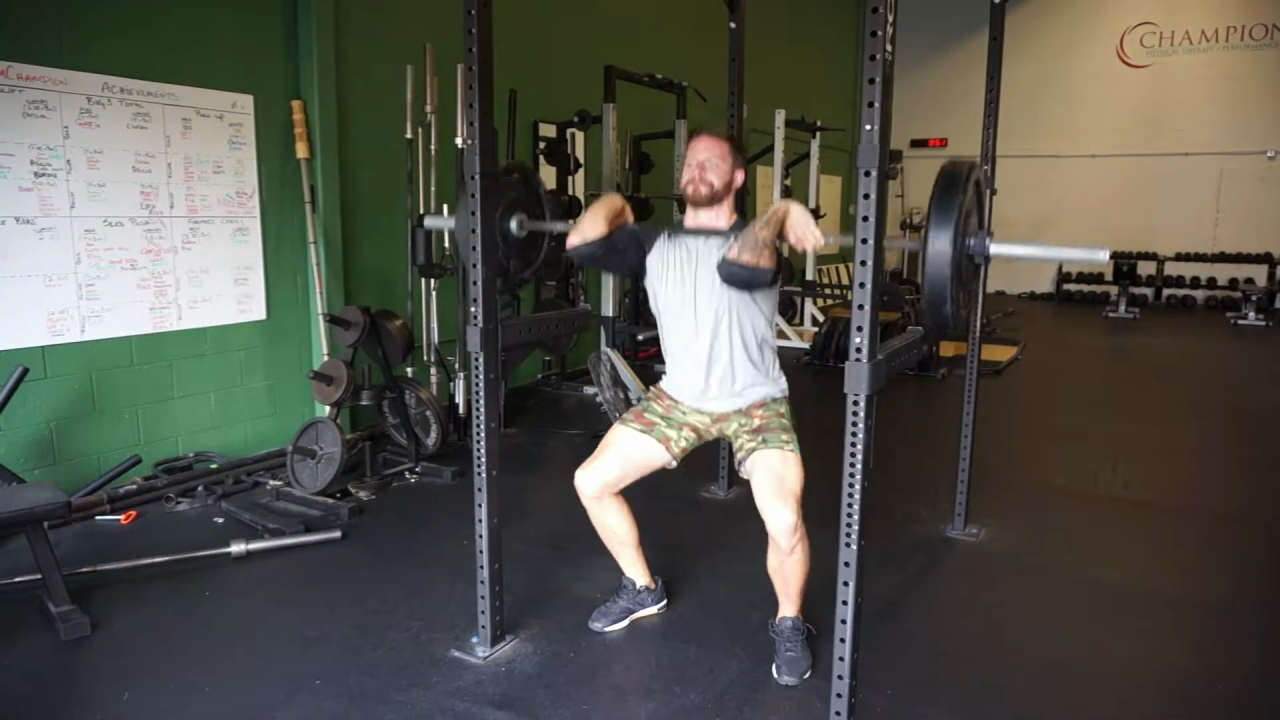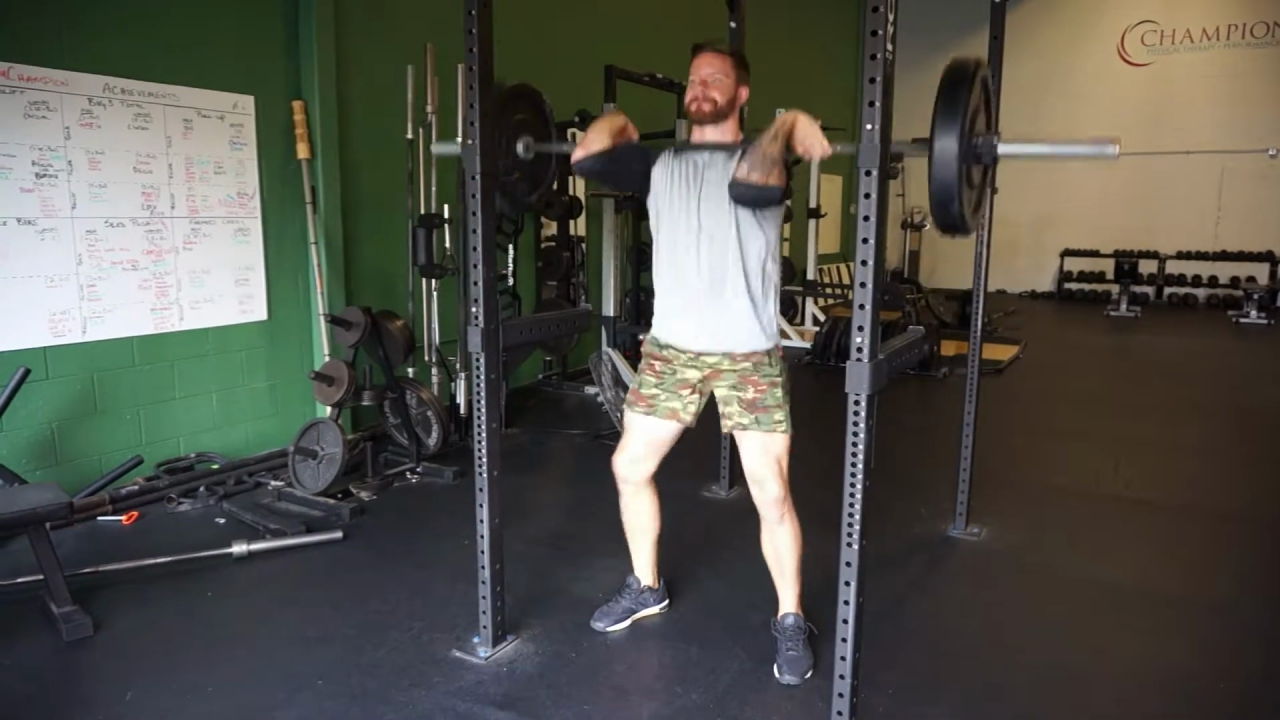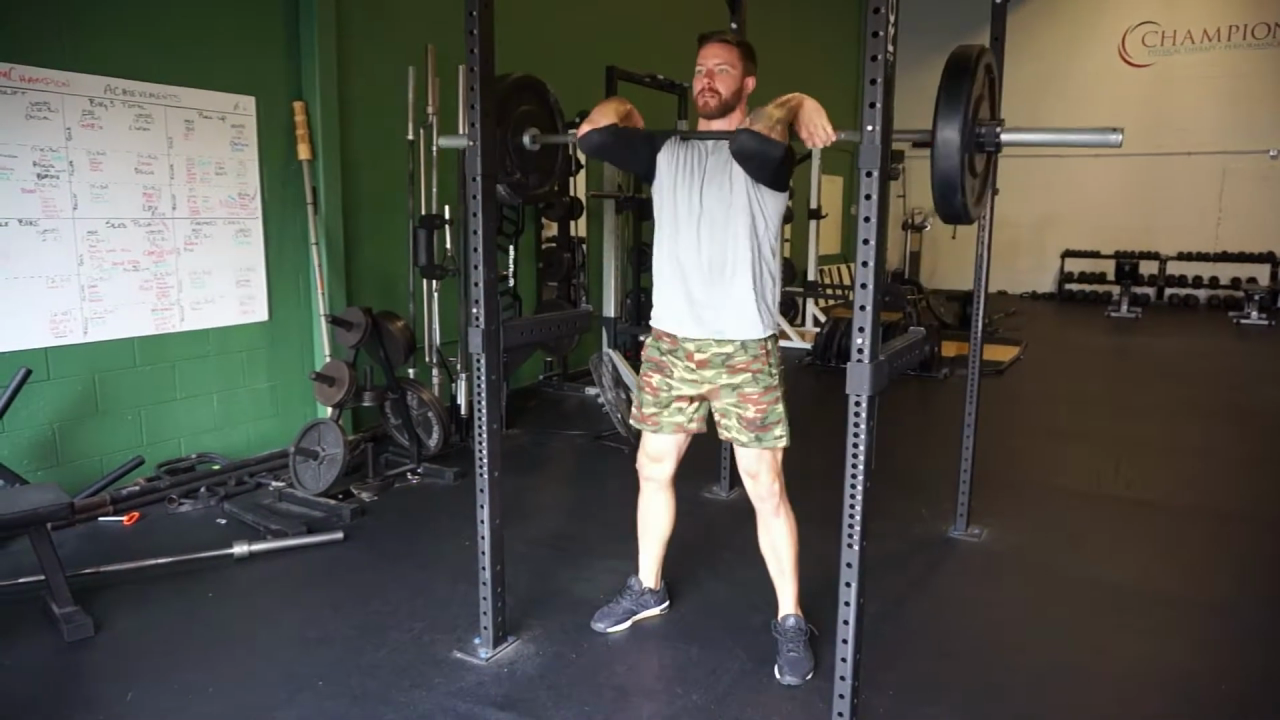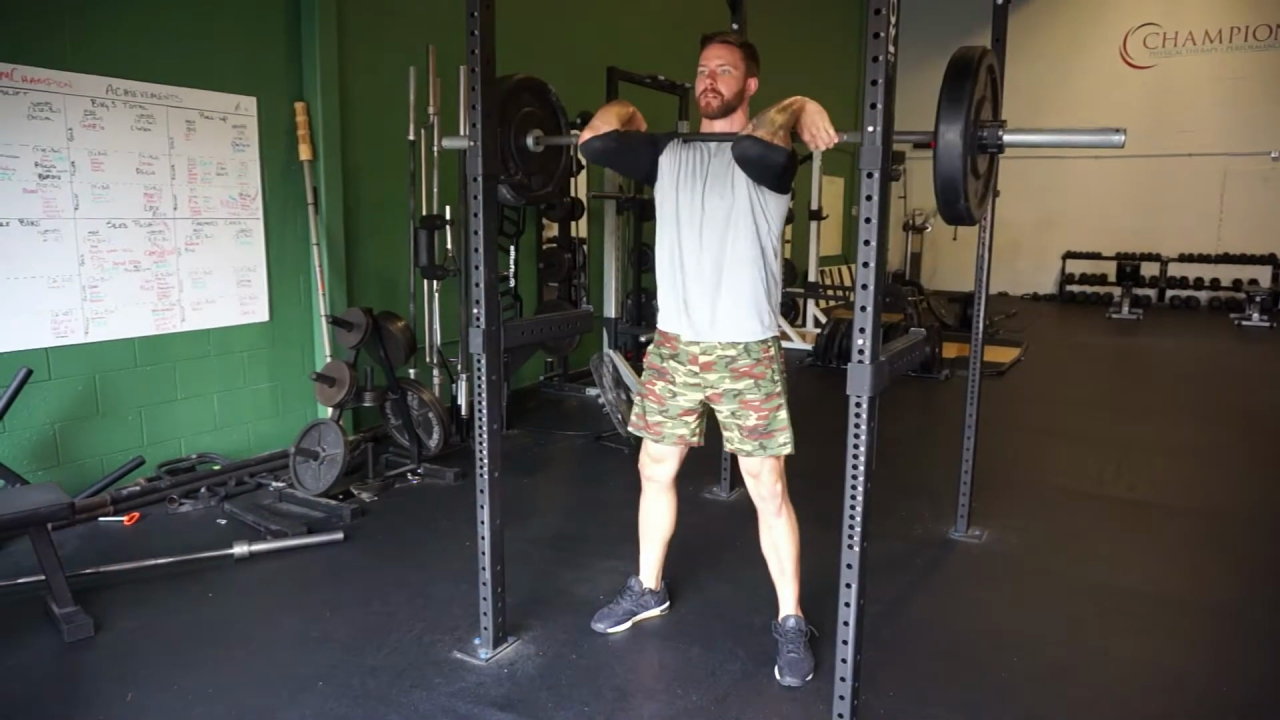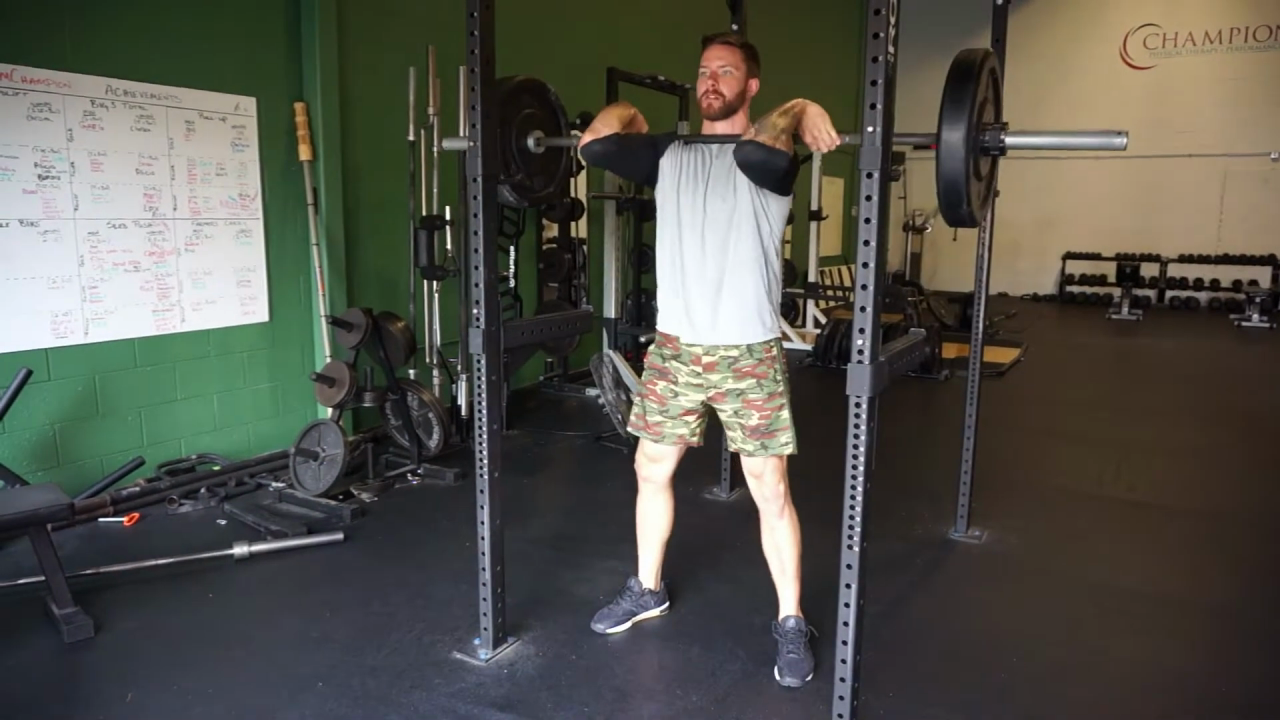
dt=0.2s
person 1, frame 1
left shoulder: (753, 242)
right shoulder: (654, 242)
left elbow: (737, 267)
right elbow: (581, 246)
left wrist: (781, 213)
right wrist: (612, 204)
left hip: (754, 403)
right hip: (678, 397)
left knee: (784, 522)
right knee: (591, 482)
left ankle: (789, 625)
right ankle: (642, 589)
person 1, frame 2
left shoulder: (758, 159)
right shoulder: (659, 161)
left elbow: (750, 186)
right elbow: (586, 161)
left wrist: (789, 125)
right wrist: (615, 122)
left hip: (746, 354)
right hip: (669, 347)
left knee: (771, 493)
right knee: (630, 470)
left ankle: (790, 621)
right ankle: (646, 587)
person 1, frame 3
left shoulder: (768, 150)
right shoulder: (665, 149)
left elbow: (752, 141)
right elbow: (592, 138)
left wrist: (794, 105)
right wrist: (622, 108)
left hip: (743, 348)
right hip: (670, 342)
left knee: (764, 488)
right knee: (654, 471)
left ankle: (790, 621)
right ankle: (648, 589)
person 1, frame 4
left shoulder: (767, 156)
right shoulder: (667, 151)
left elbow: (752, 144)
right elbow: (595, 142)
left wrist: (798, 109)
right wrist: (625, 111)
left hip: (745, 350)
right hip: (673, 344)
left knee: (767, 490)
right knee: (655, 472)
left ankle: (790, 622)
right ankle: (648, 589)
person 1, frame 5
left shoulder: (769, 158)
right shoulder: (668, 153)
left elbow: (755, 148)
right elbow: (595, 145)
left wrist: (798, 111)
right wrist: (627, 112)
left hip: (747, 351)
right hip: (674, 345)
left knee: (769, 491)
right knee: (651, 472)
left ankle: (791, 623)
right ankle: (647, 589)
